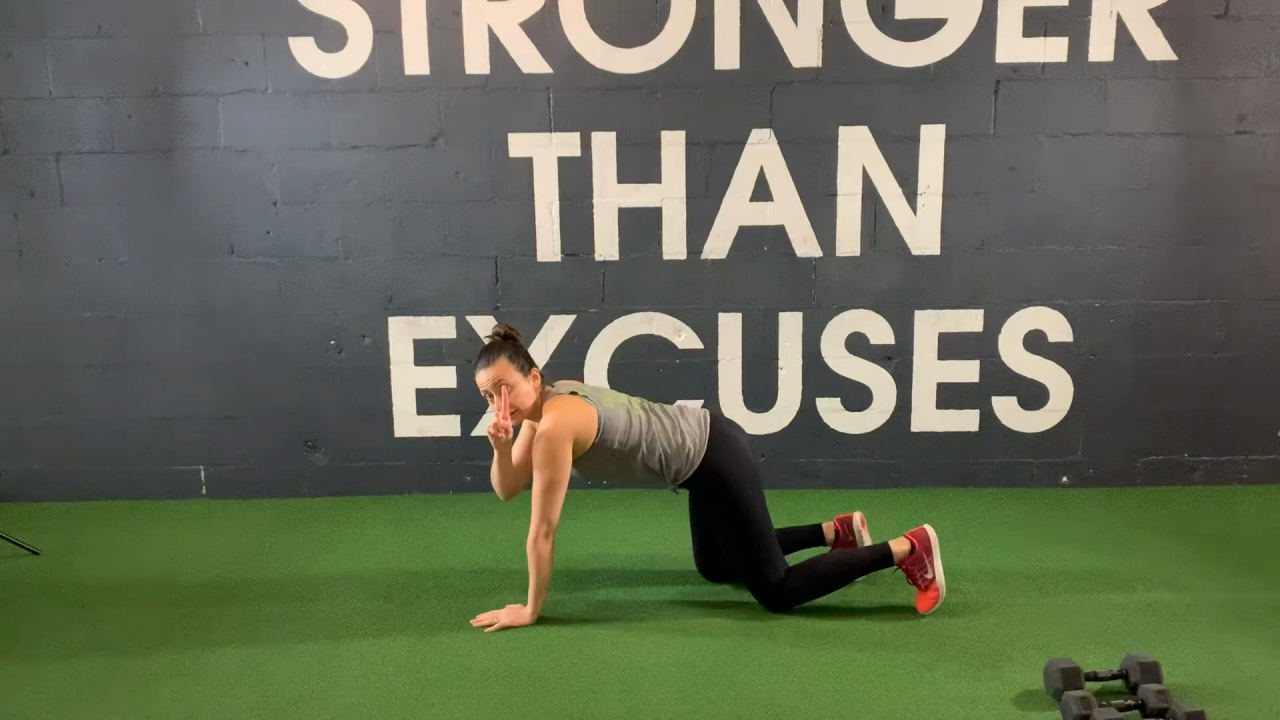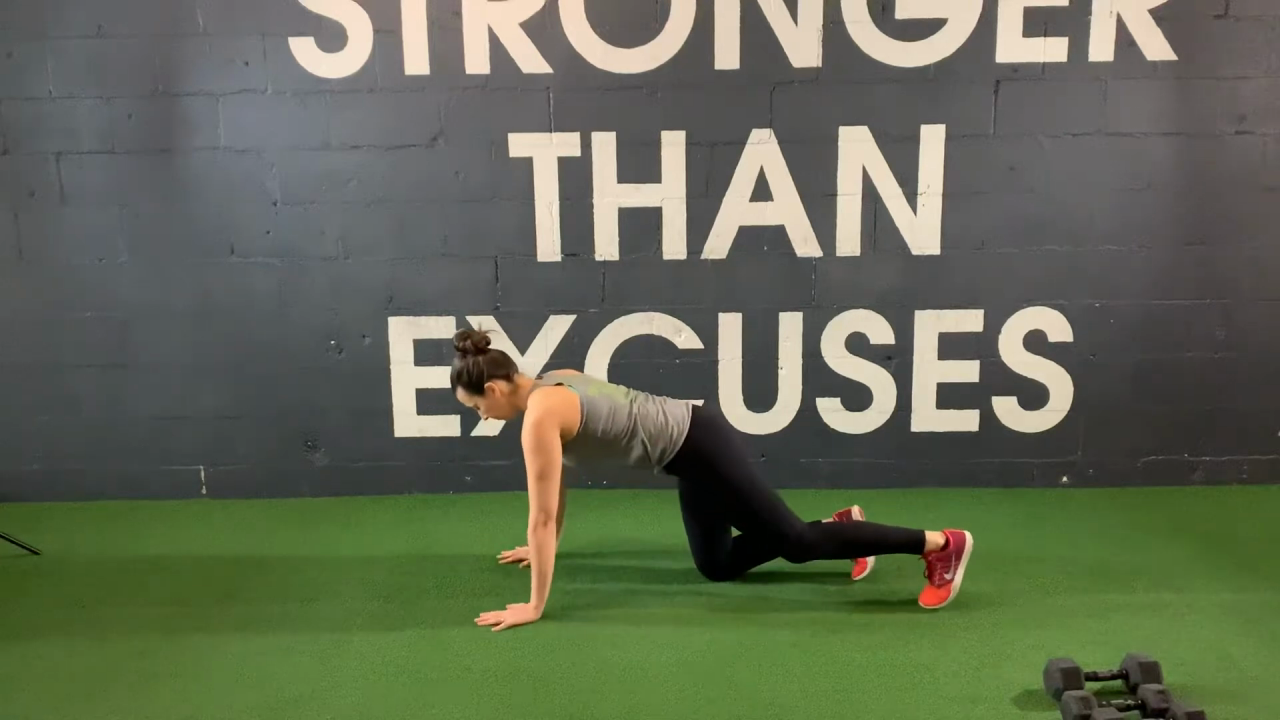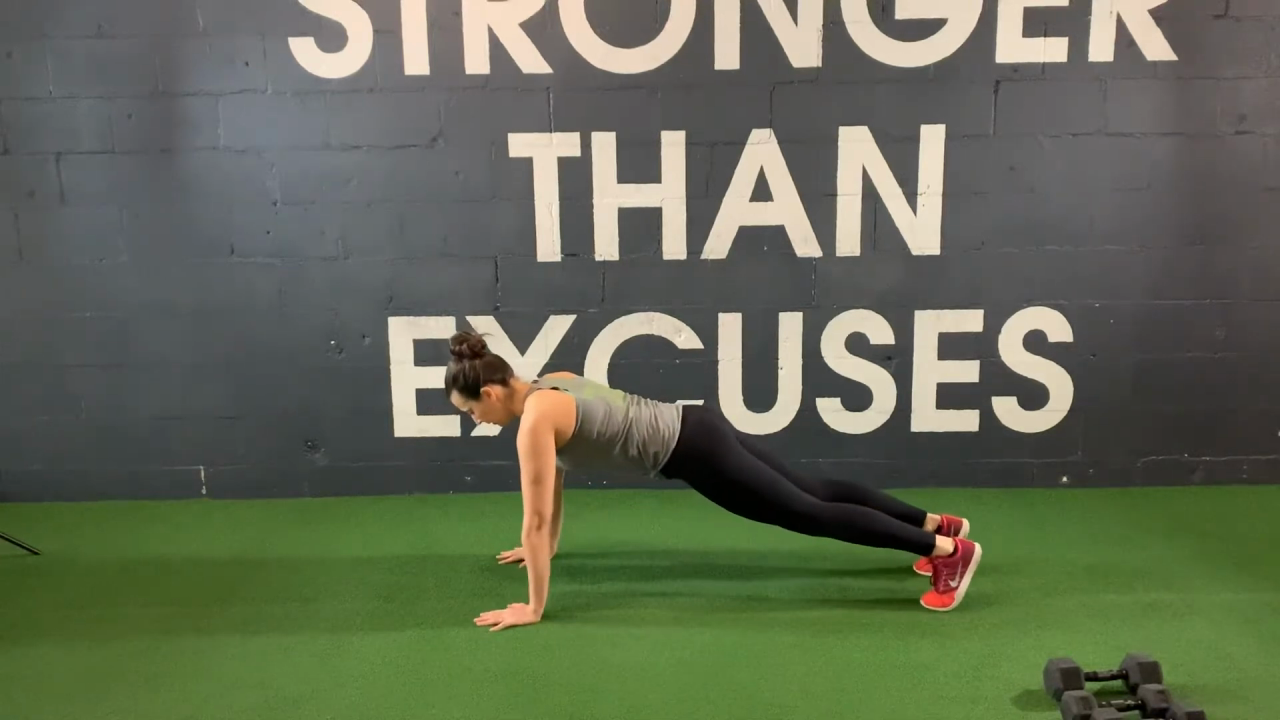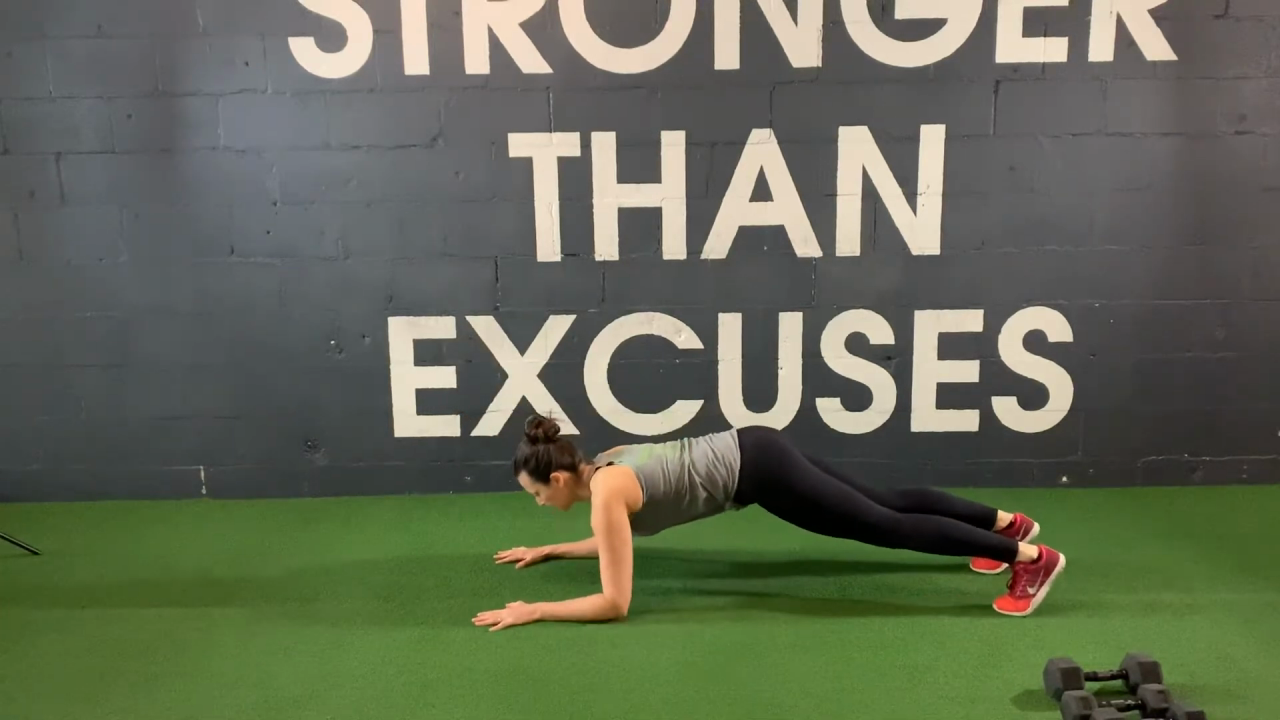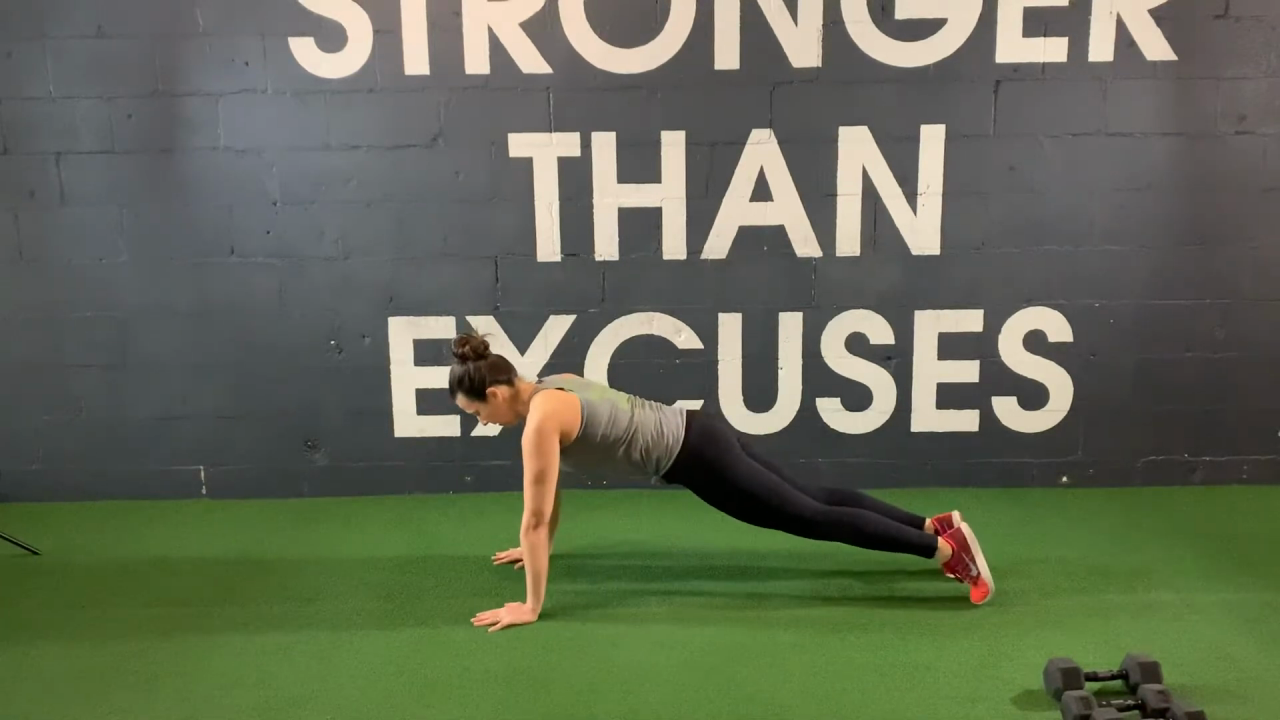
dt=1s
person 1, frame 1
left shoulder: (555, 425)
right shoulder: (547, 402)
left elbow: (542, 530)
right elbow: (507, 489)
left wrist: (530, 610)
right wrist: (501, 446)
left hip: (714, 459)
right hip: (707, 441)
left knee: (776, 591)
right knee: (715, 568)
left ankle: (908, 548)
right ankle: (838, 531)
person 1, frame 2
left shoulder: (538, 415)
right shoulder: (551, 384)
left elbow: (540, 517)
right elbow: (558, 479)
left wrist: (535, 607)
right wrist: (544, 546)
left hip: (697, 448)
right hip: (694, 436)
left knee: (793, 541)
right knee: (716, 565)
left ankle: (941, 544)
right ankle: (838, 523)
person 1, frame 3
left shoulder: (534, 420)
right shoulder: (548, 385)
left elbow: (534, 521)
right elbow: (556, 477)
left wrist: (534, 607)
right wrist: (545, 549)
left hip: (691, 450)
right hip: (694, 427)
left knee: (810, 513)
right knee: (814, 490)
left ankle: (948, 551)
right ankle: (939, 525)
person 1, frame 4
left shoulder: (605, 493)
right shoulder: (605, 463)
left elbow: (615, 602)
right elbow: (616, 542)
left wrist: (534, 611)
right wrist: (546, 551)
left hip: (757, 471)
right hip: (755, 448)
left knee: (887, 527)
right knee: (884, 501)
left ankle: (1030, 558)
right ankle: (1007, 522)
person 1, frame 5
left shoulder: (540, 419)
right shoulder: (550, 388)
left elbow: (534, 519)
right elbow: (552, 491)
left wrist: (532, 607)
right wrist: (534, 547)
left hip: (694, 455)
right hip: (697, 433)
left knee: (812, 518)
right knee: (813, 499)
left ankle: (947, 549)
right ankle: (935, 526)
